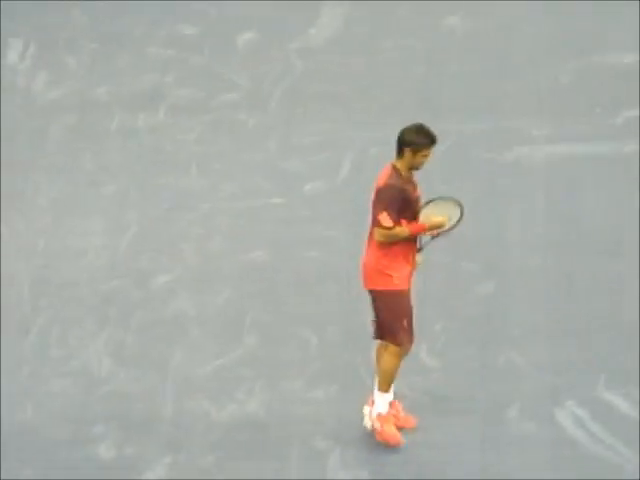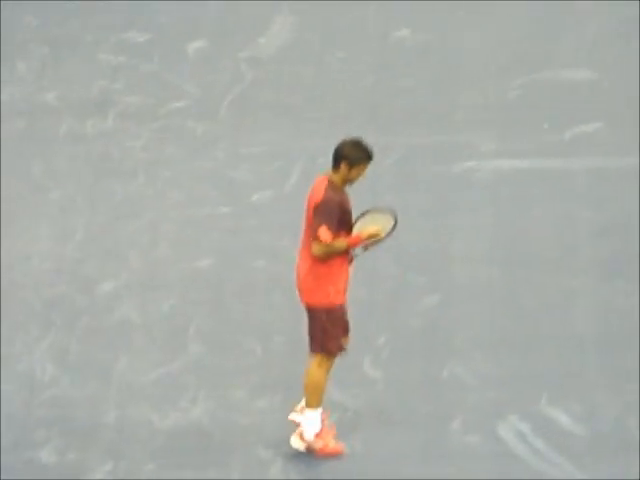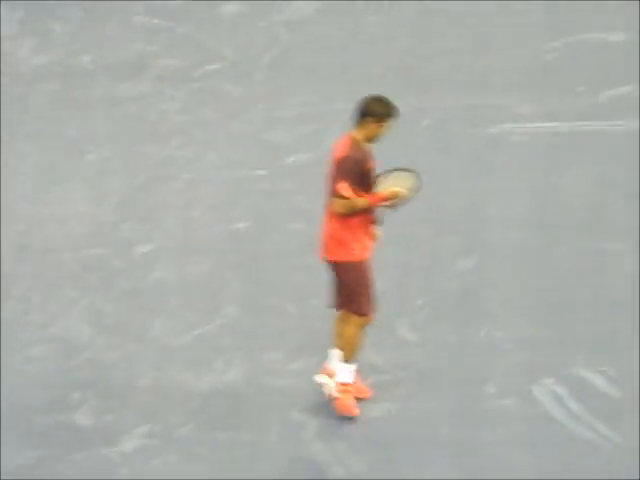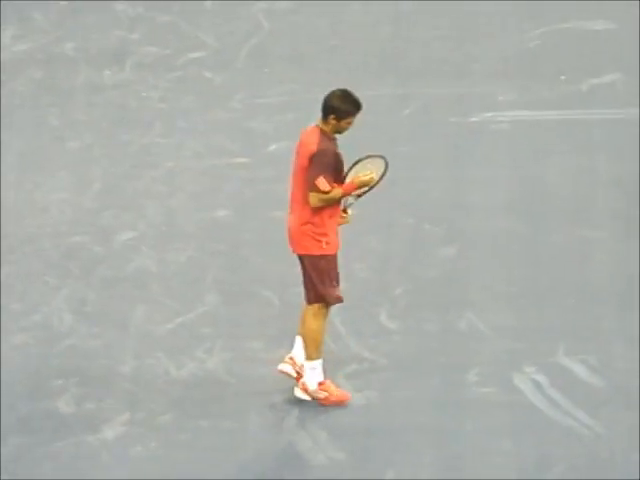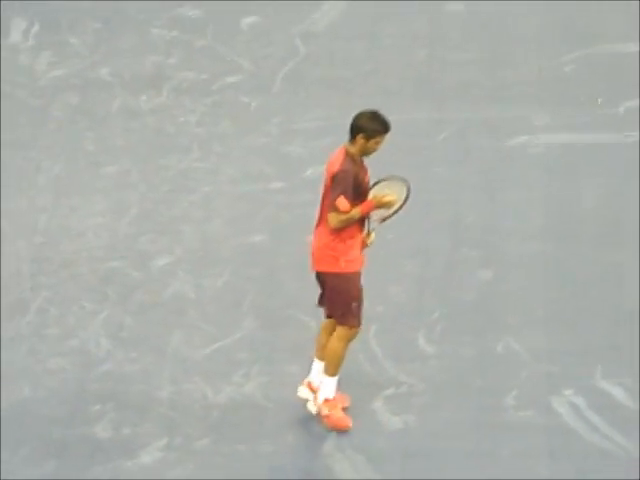
dt=0.4s
person 1, frame 1
left shoulder: (406, 178)
right shoulder: (391, 186)
right elbow: (381, 235)
left wrist: (411, 251)
right wrist: (423, 228)
left hip: (397, 273)
right hip: (386, 276)
left knee: (392, 342)
right knee: (397, 344)
left ankle: (383, 403)
right ankle: (381, 411)
person 1, frame 2
left shoulder: (326, 186)
right shoulder: (332, 200)
right elbow: (321, 249)
left wrist: (347, 247)
right wrist: (359, 239)
left hip: (319, 284)
right hip: (322, 288)
left knee: (332, 346)
right knee: (324, 355)
left ankle: (307, 410)
person 1, frame 3
left shoulder: (357, 148)
right shoulder: (351, 156)
right elbow: (340, 206)
left wrist: (368, 223)
right wrist: (380, 198)
left hip: (354, 242)
right hip: (345, 247)
left knee: (349, 310)
right knee: (358, 314)
left ankle: (335, 369)
right ankle: (343, 382)
person 1, frame 4
left shoulder: (312, 136)
right shoulder: (324, 150)
right elbow: (317, 199)
left wrist: (337, 208)
right wrist: (353, 185)
left hip: (307, 233)
right hip: (315, 238)
left knee: (317, 301)
right knee: (320, 306)
left ankle: (296, 359)
right ankle: (314, 382)
person 1, frame 5
left shoulder: (352, 160)
right shoulder: (345, 170)
right elbow: (336, 220)
left wrist: (361, 232)
right wrist: (372, 205)
left hip: (340, 255)
right hip: (337, 259)
left knee: (335, 319)
right knee: (348, 327)
left ankle: (315, 383)
right ankle: (325, 398)
